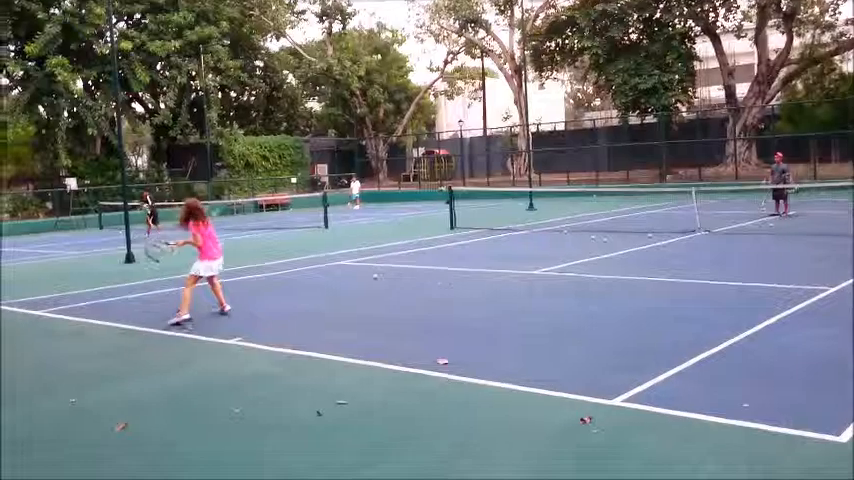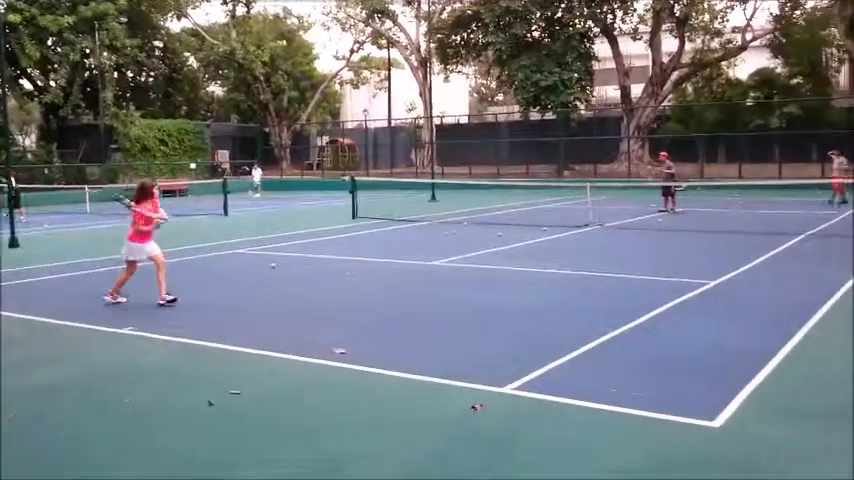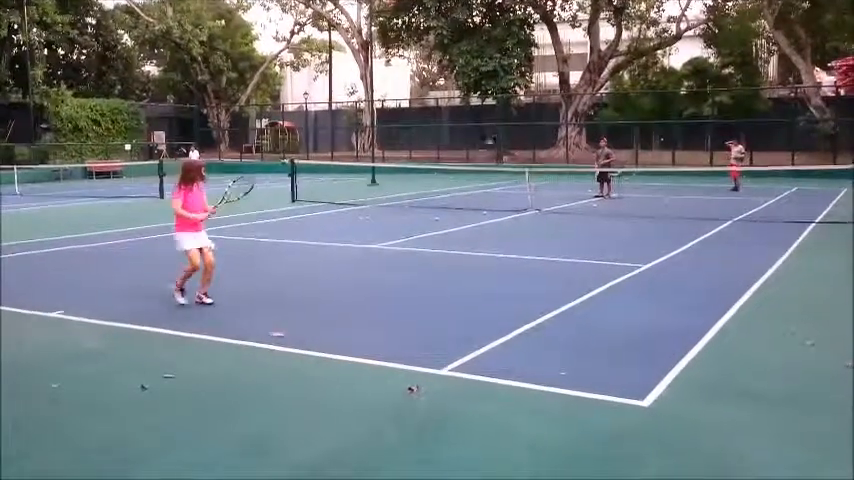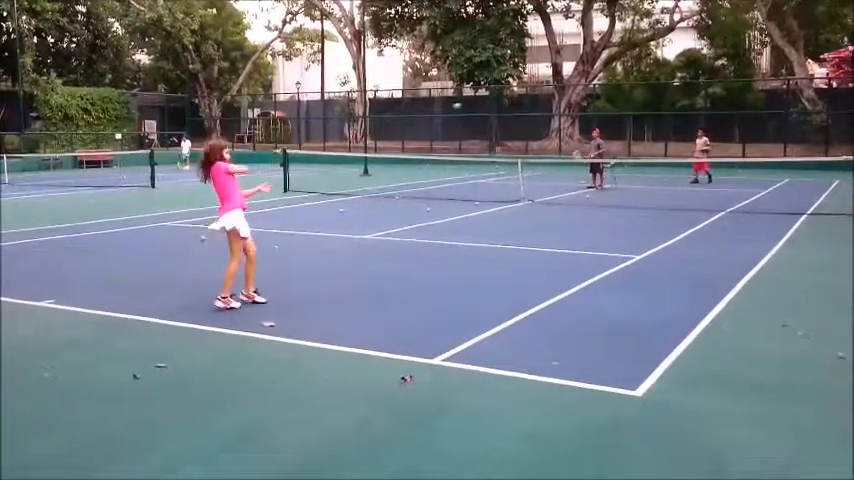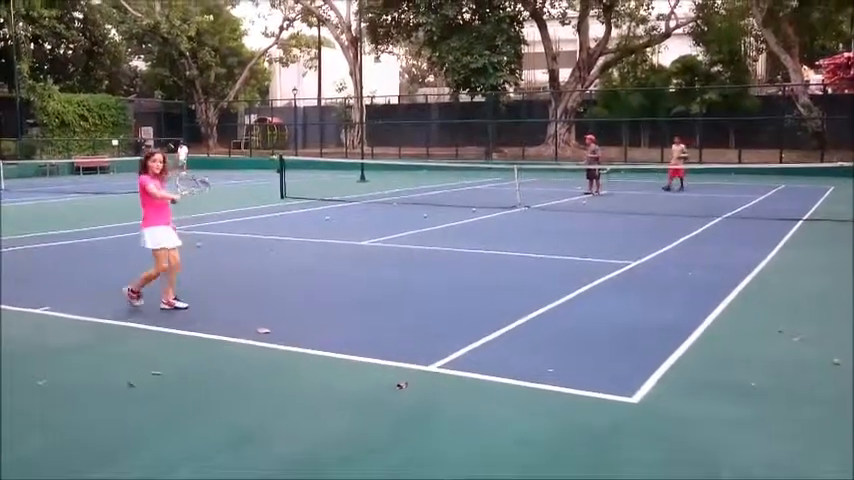
dt=1s
person 1, frame 1
left shoulder: (192, 224)
right shoulder: (205, 220)
left elbow: (199, 244)
left wrist: (185, 242)
left hip: (206, 260)
right hip: (217, 257)
left knee: (188, 285)
right knee: (212, 279)
left ankle: (183, 314)
right ankle: (223, 305)
person 1, frame 2
left shoulder: (153, 202)
right shoulder: (139, 208)
left elbow: (163, 215)
right elbow: (138, 228)
left wrist: (155, 215)
right wrist: (152, 226)
left hip: (148, 242)
right hip: (136, 243)
left knee: (161, 263)
right knee: (130, 271)
left ankle: (163, 295)
right ankle: (112, 294)
person 1, frame 3
left shoulder: (199, 187)
right shoulder: (181, 189)
left elbow: (204, 207)
right elbow: (176, 210)
left wrist: (210, 210)
right wrist: (196, 217)
left hip: (199, 231)
right hip: (185, 233)
left knee: (210, 263)
right knee: (195, 264)
left ankle: (202, 293)
right ankle: (179, 285)
person 1, frame 4
left shoulder: (222, 171)
right shoulder: (219, 167)
left elbow: (238, 194)
right elbow: (243, 169)
left wrist: (258, 189)
right wrist: (234, 168)
left hip: (236, 214)
right hip: (232, 215)
left knee: (252, 253)
right knee: (236, 258)
left ankle: (249, 292)
right ankle: (224, 297)
person 1, frame 5
left shoulder: (159, 180)
right shoulder: (144, 178)
right elbow: (158, 194)
left wrist: (170, 222)
right wrist: (174, 197)
left hip: (165, 227)
right hip: (153, 229)
left knee: (175, 263)
right knee: (162, 267)
left ankle: (168, 299)
right ankle: (133, 290)
